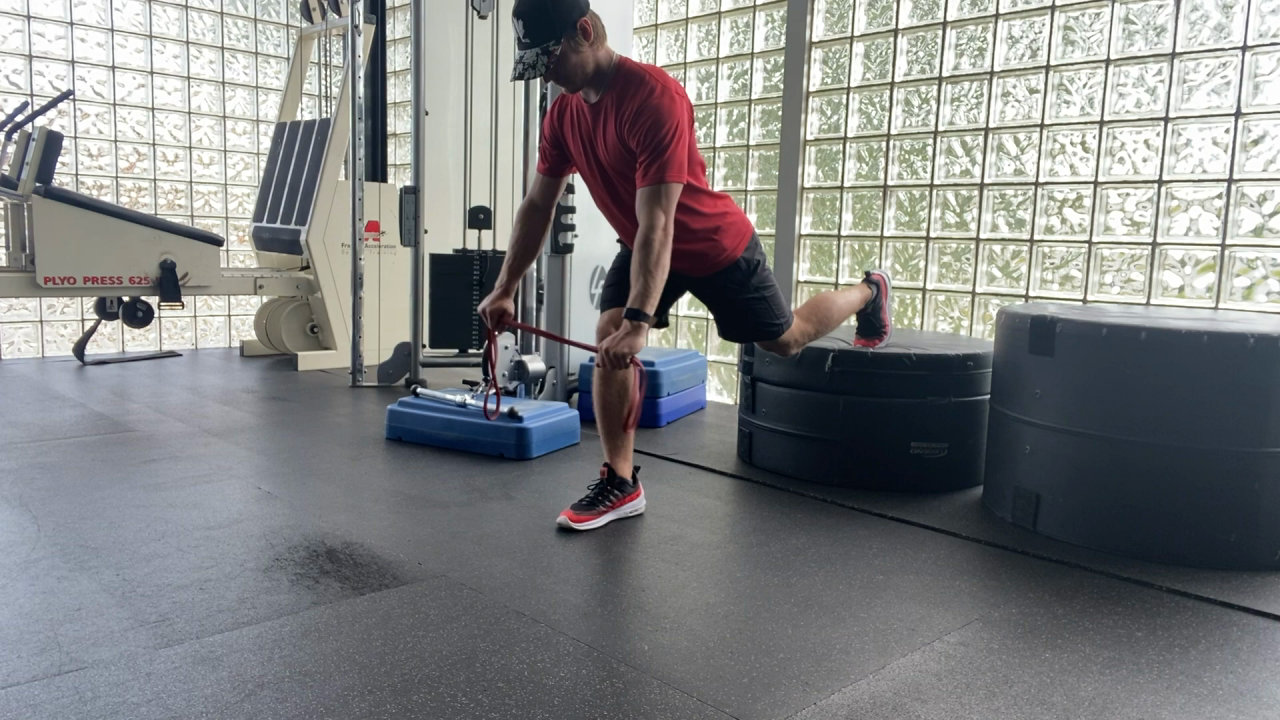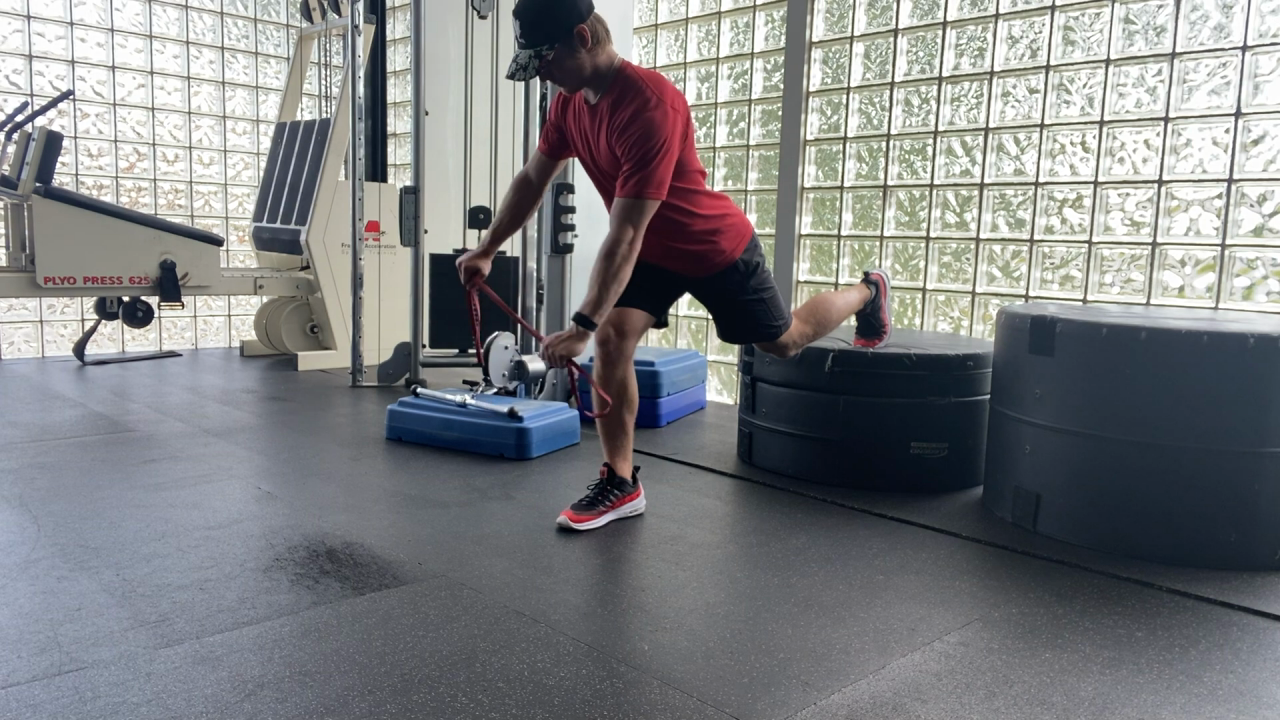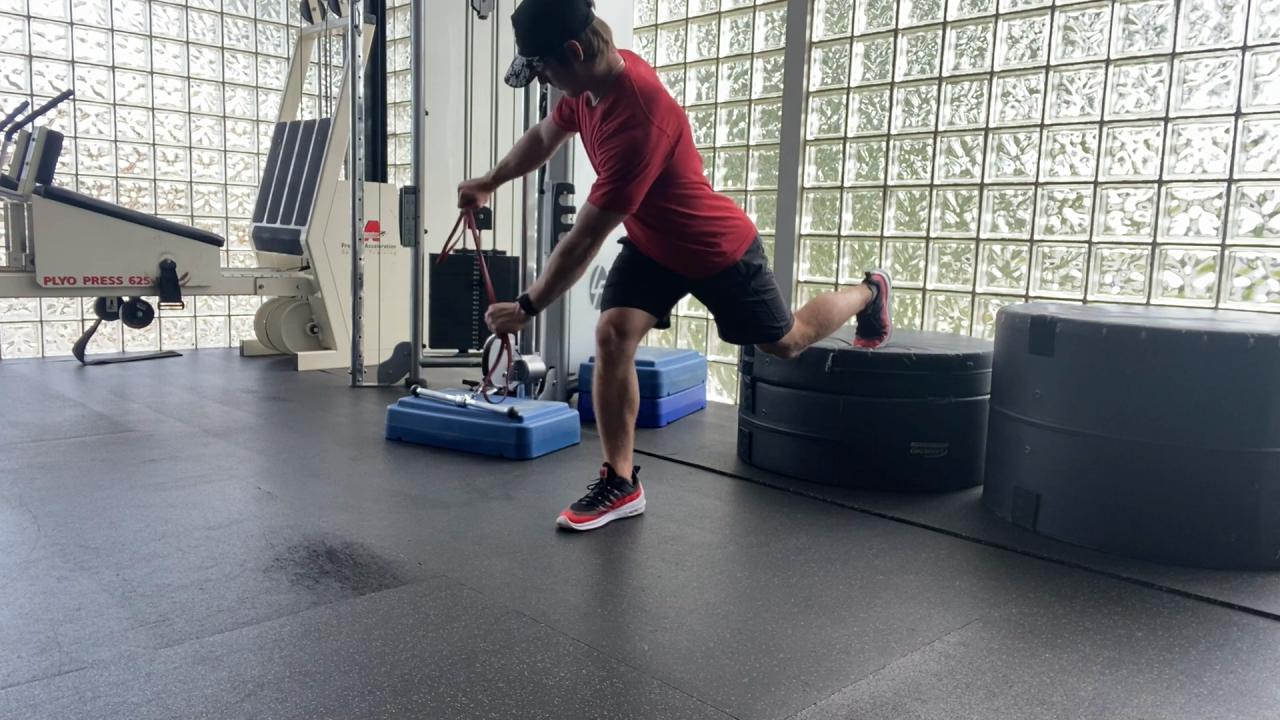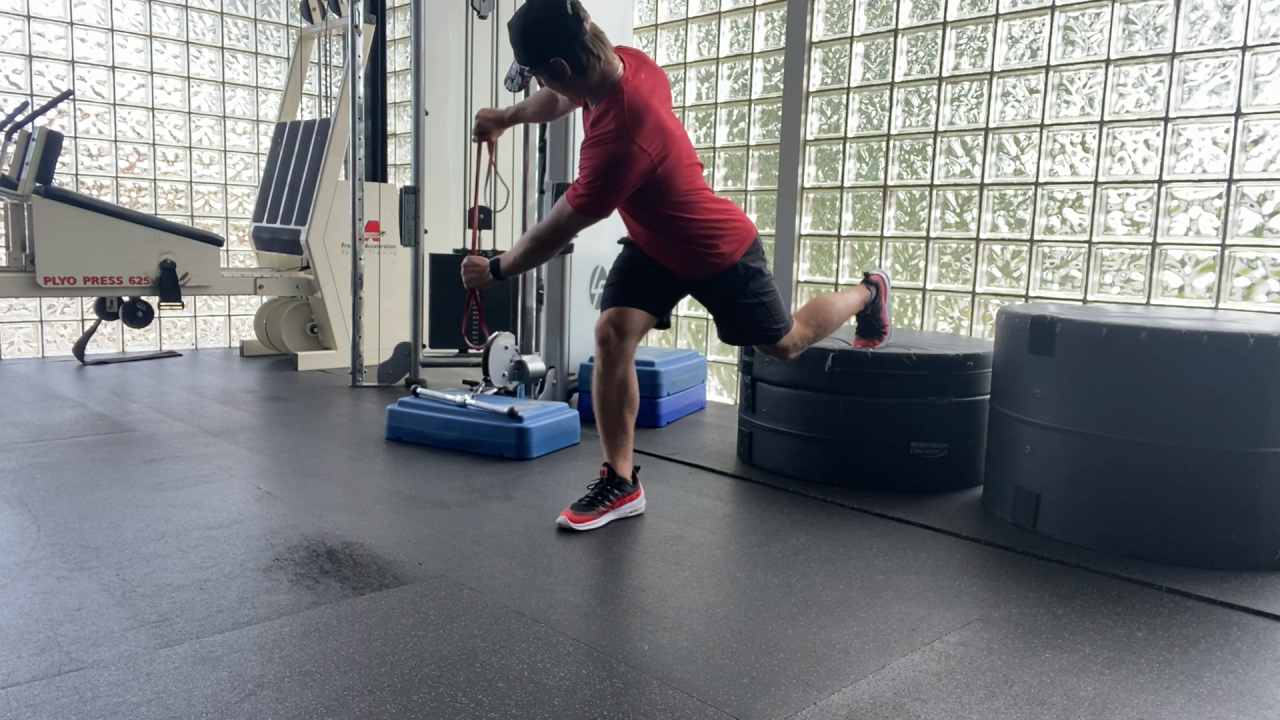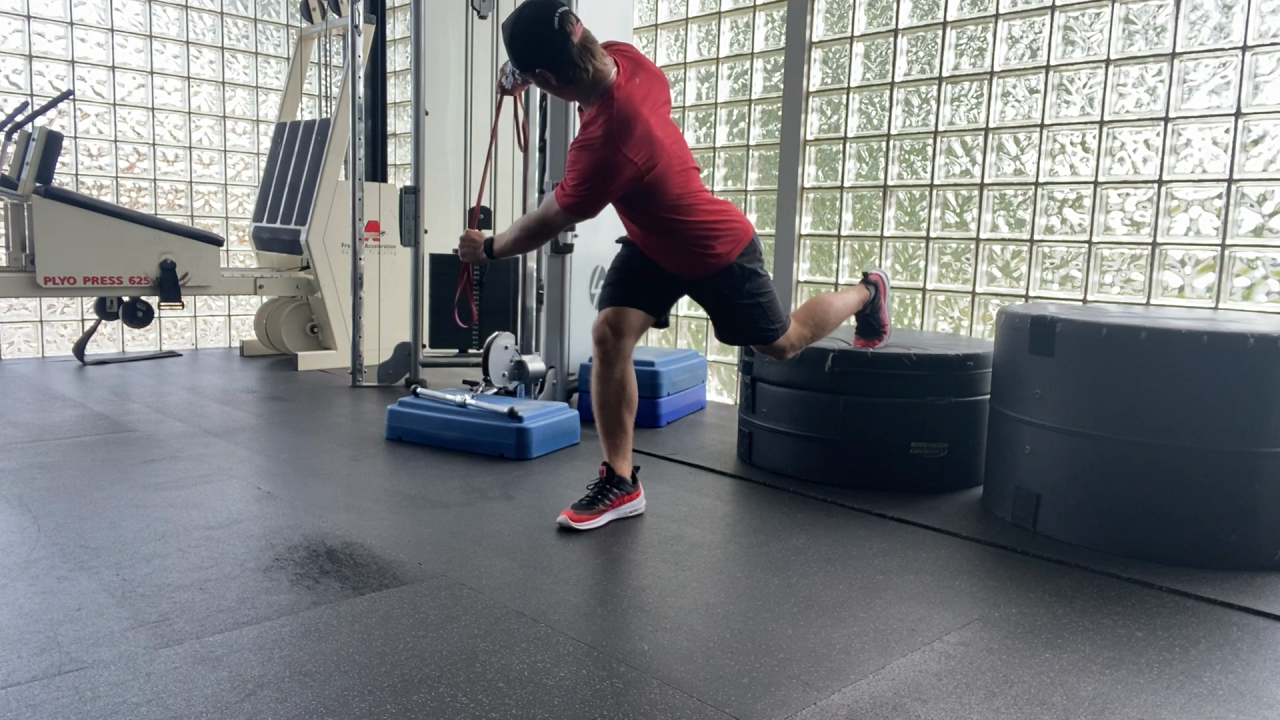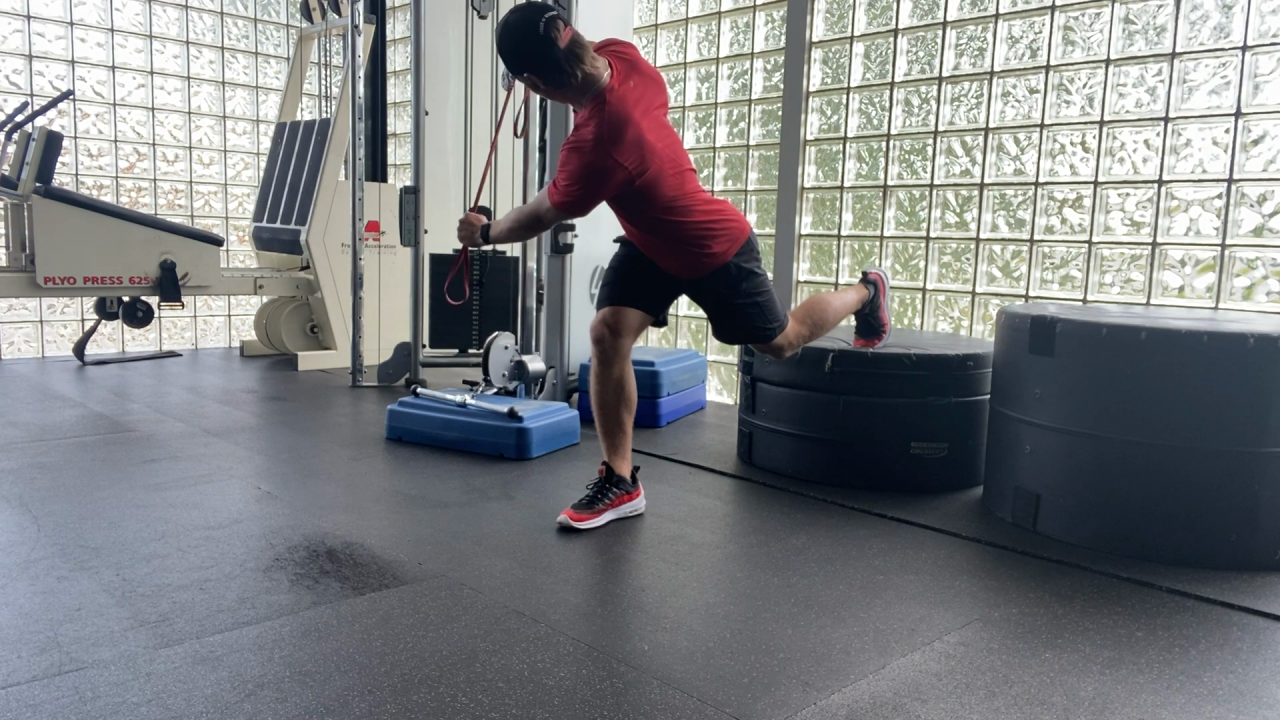
dt=0.3s
person 1, frame 1
left shoulder: (654, 98)
right shoulder: (562, 114)
left elbow: (656, 223)
right elbow: (537, 204)
left wrist: (638, 320)
right wrist: (505, 289)
left hip: (716, 246)
right hip: (641, 245)
left knee: (784, 339)
right knee: (609, 339)
left ankle: (868, 291)
right ankle: (621, 483)
person 1, frame 2
left shoulder: (650, 107)
right shoulder: (569, 103)
left elbow: (625, 234)
right elbow: (532, 179)
left wrist: (584, 325)
right wrist: (486, 249)
left hip: (716, 248)
right hip: (651, 249)
left knee: (783, 340)
right knee: (614, 341)
left ankle: (868, 291)
right ankle: (621, 483)
person 1, frame 3
left shoulder: (638, 123)
right shoulder: (591, 85)
left elbow: (587, 238)
right elbow: (544, 136)
left wrist: (527, 308)
right wrist: (489, 180)
left hip: (718, 248)
right hip: (652, 244)
left knee: (784, 342)
right knee: (613, 336)
left ankle: (869, 291)
right ankle: (621, 483)
person 1, frame 4
left shoulder: (621, 136)
right shoulder: (622, 63)
left elbow: (558, 230)
right elbow: (560, 101)
left wrist: (495, 270)
right wrist: (505, 116)
left hip: (719, 251)
right hip: (654, 243)
left knee: (783, 344)
right knee: (612, 337)
left ankle: (867, 292)
right ankle: (621, 483)
person 1, frame 5
left shoulder: (606, 143)
right shoulder: (623, 58)
left elbow: (549, 221)
left wrist: (488, 248)
right wrist: (522, 81)
left hip: (716, 249)
right hip: (653, 242)
left knee: (782, 343)
right knee: (610, 336)
left ankle: (867, 292)
right ankle: (620, 482)
person 1, frame 6
left shoulder: (596, 146)
right shoulder: (620, 56)
left elbow: (542, 215)
left wrist: (485, 233)
left hip: (713, 250)
right hip: (650, 242)
left knee: (781, 342)
right knee: (607, 335)
left ankle: (866, 292)
right ankle: (621, 482)
